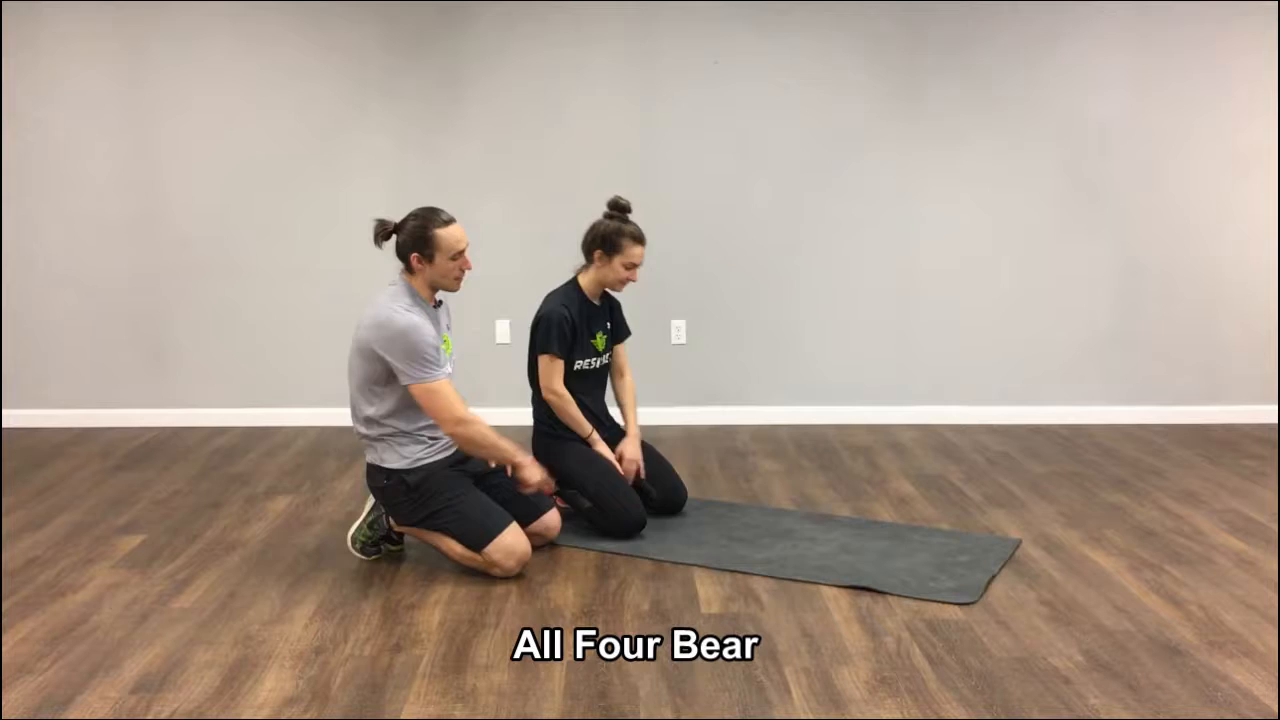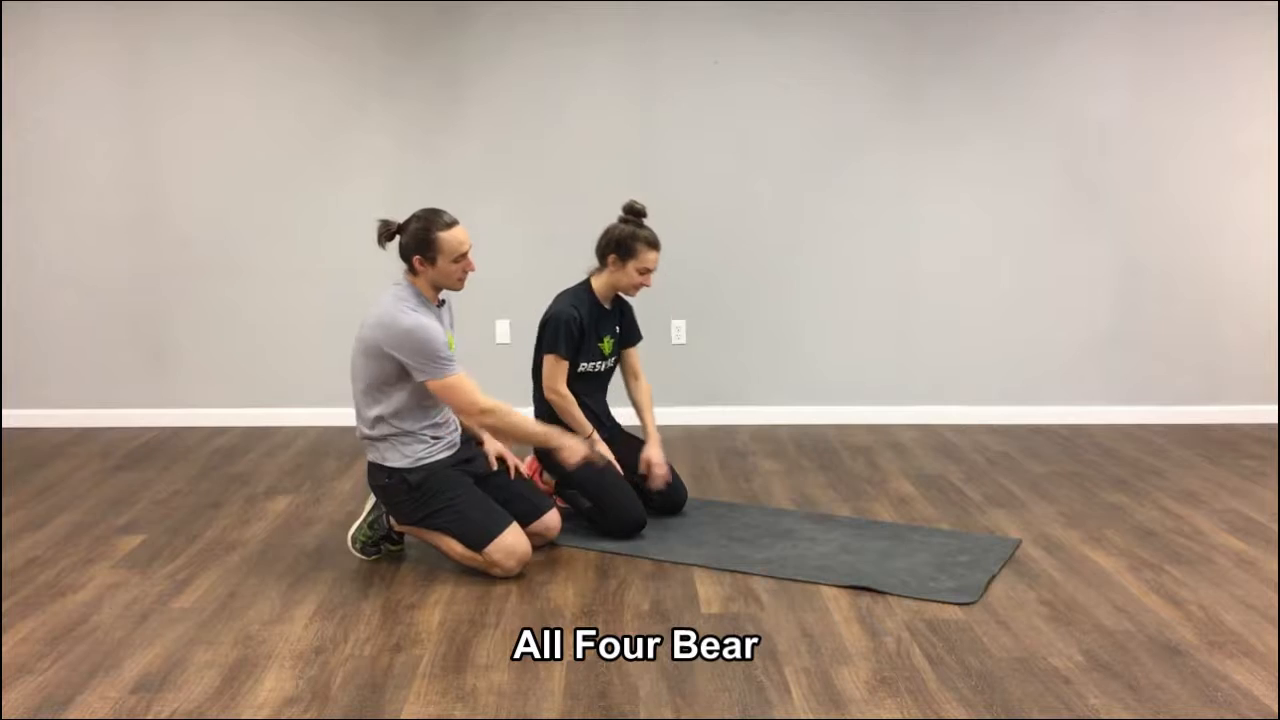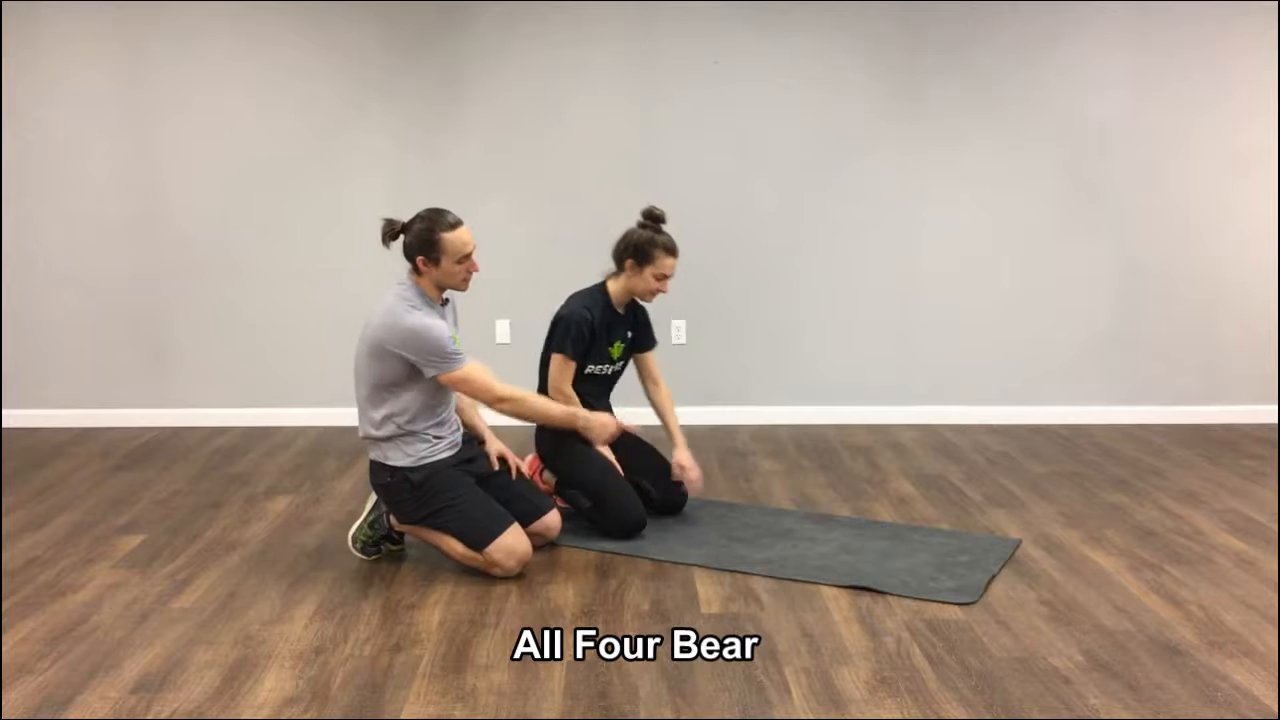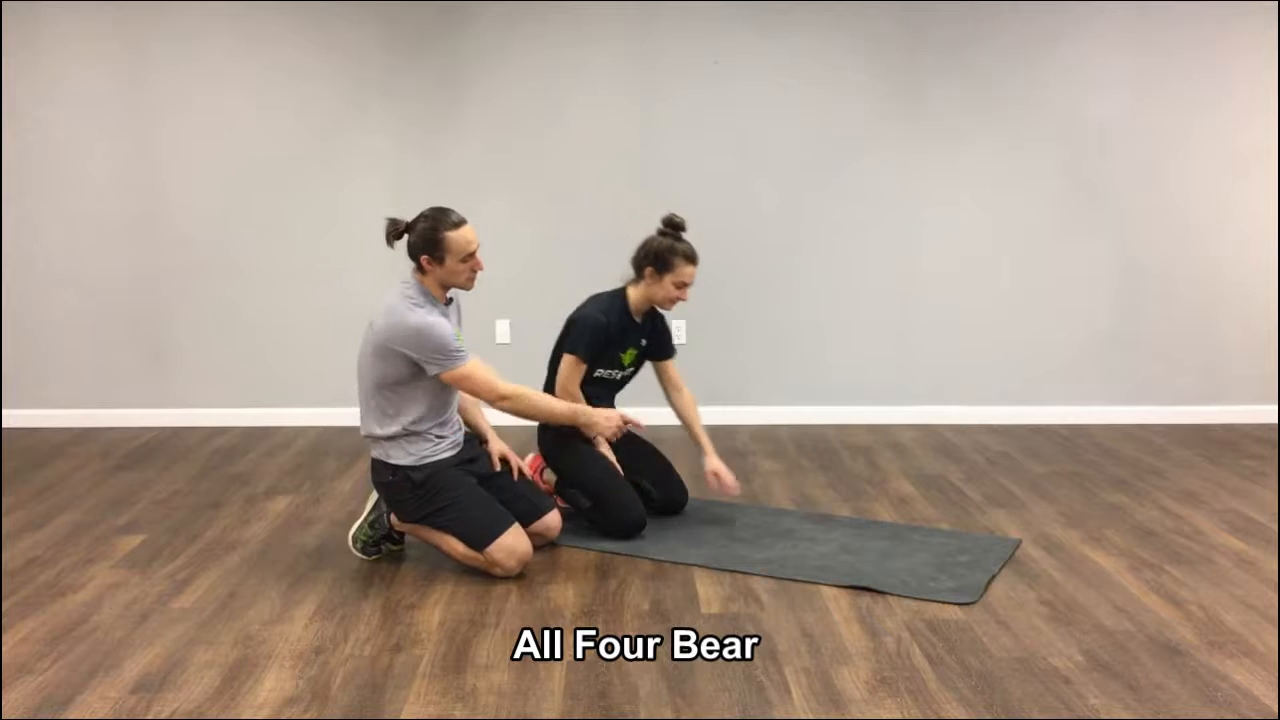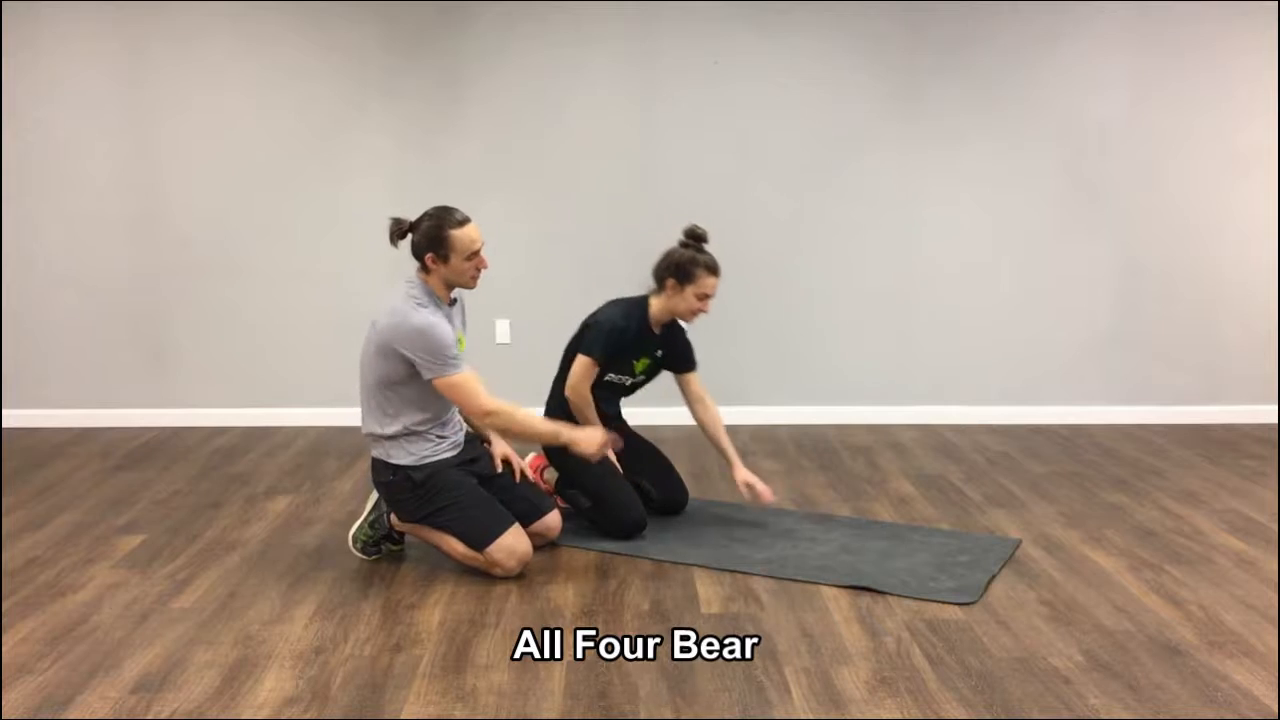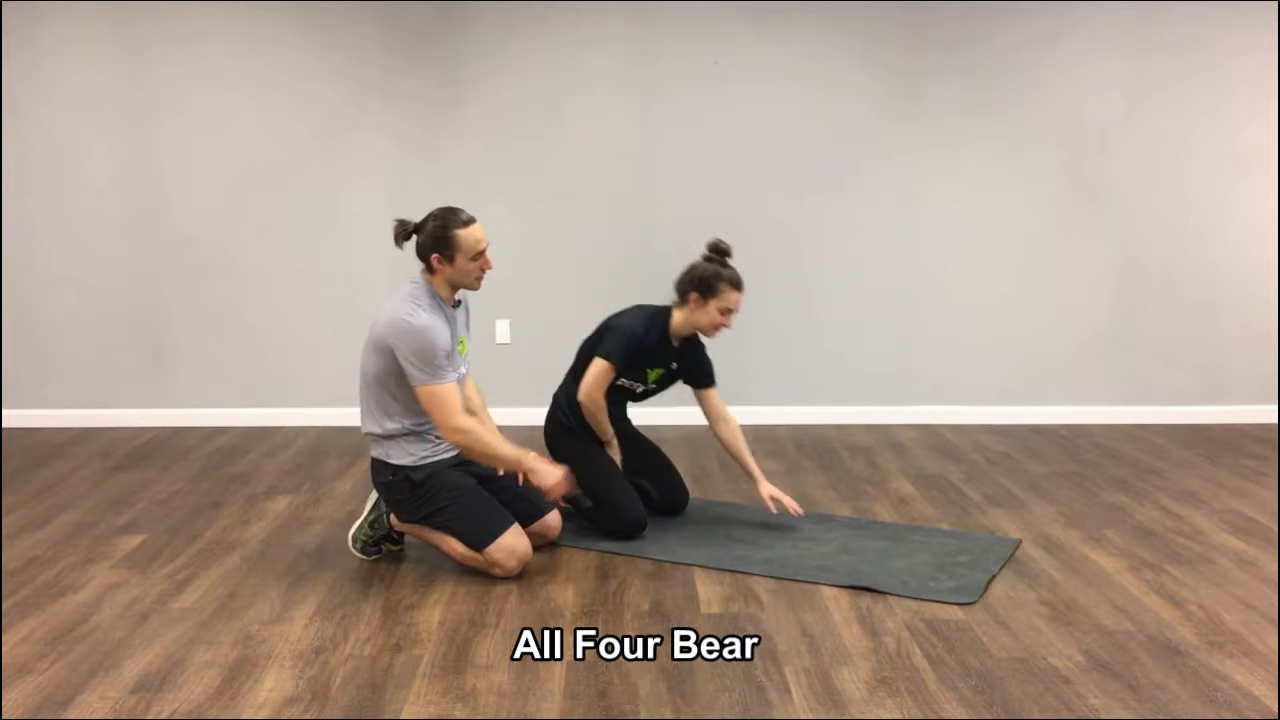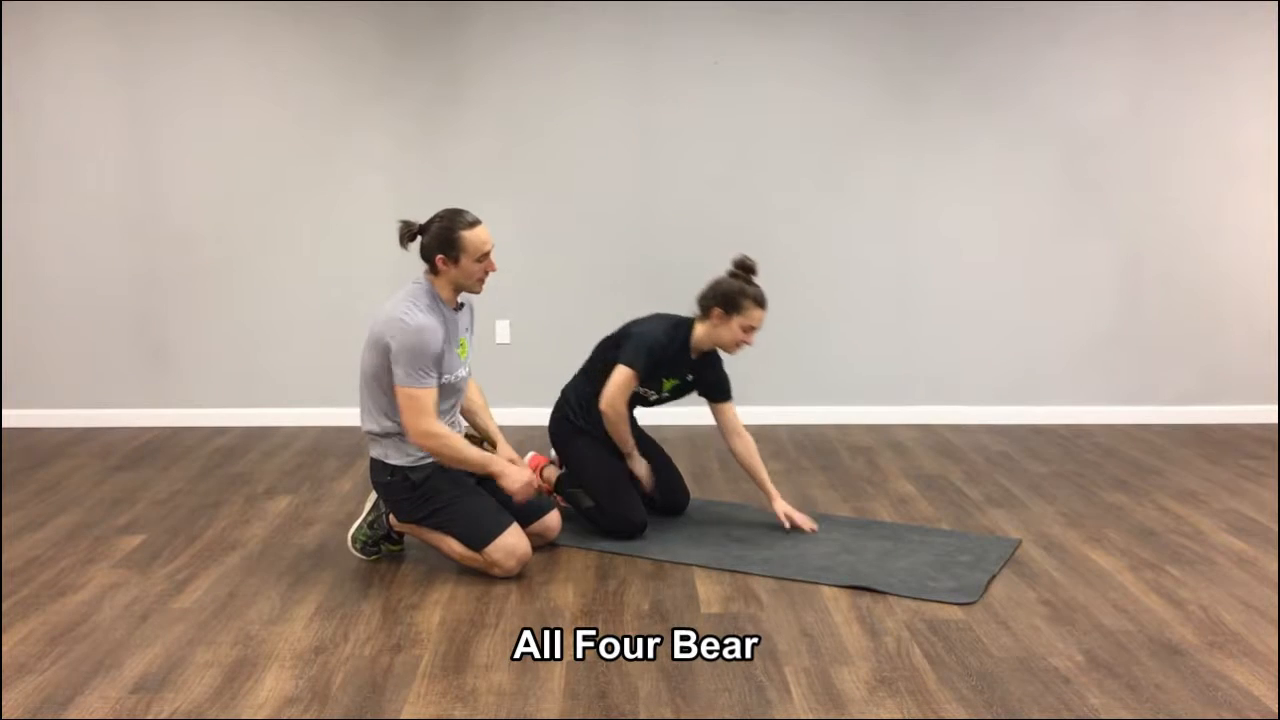
dt=0.1s
person 1, frame 1
left shoulder: (434, 300)
right shoulder: (401, 322)
right elbow: (454, 420)
left wrist: (498, 448)
right wrist: (520, 460)
left hip: (448, 449)
right hip: (409, 469)
left knee: (547, 526)
right knee: (511, 556)
left ankle: (423, 517)
right ankle: (395, 522)
person 1, frame 2
left shoulder: (433, 299)
right shoulder: (407, 323)
right elbow: (479, 408)
left wrist: (486, 438)
right wrist: (558, 441)
left hip: (450, 447)
right hip: (411, 468)
left knee: (548, 526)
right knee: (512, 556)
left ankle: (432, 515)
right ankle: (396, 519)
person 1, frame 3
left shoulder: (437, 299)
right shoulder: (412, 322)
right elbow: (499, 397)
left wrist: (486, 436)
right wrist: (582, 421)
left hip: (453, 447)
right hip: (412, 468)
left knee: (546, 526)
right knee: (511, 556)
left ankle: (426, 514)
right ankle: (397, 520)
person 1, frame 4
left shoulder: (442, 298)
right shoulder: (415, 321)
right elbow: (501, 395)
left wrist: (489, 437)
right wrist: (585, 417)
left hip: (455, 446)
right hip: (415, 467)
left knee: (547, 526)
right knee: (511, 556)
left ankle: (425, 513)
right ankle: (397, 519)
person 1, frame 5
left shoulder: (448, 300)
right shoulder: (416, 322)
right elbow: (485, 410)
left wrist: (493, 439)
right wrist: (571, 436)
left hip: (451, 447)
right hip: (414, 466)
left knee: (546, 527)
right knee: (510, 558)
left ankle: (413, 512)
right ankle: (395, 519)
person 1, frame 6
left shoulder: (455, 300)
right shoulder: (418, 322)
right elbow: (453, 426)
left wrist: (494, 443)
right wrist: (531, 465)
left hip: (452, 449)
right hip: (414, 465)
left knee: (547, 527)
right knee: (511, 556)
left ankle: (422, 515)
right ankle: (396, 520)
person 1, frame 7
left shoulder: (460, 303)
right shoulder: (415, 324)
right elbow: (423, 432)
left wrist: (499, 442)
right wrist: (497, 468)
left hip: (450, 448)
right hip: (410, 466)
left knee: (547, 526)
right knee: (510, 555)
left ankle: (414, 514)
right ankle: (396, 520)
person 2, frame 1
left shoulder: (611, 307)
right shoulder: (558, 311)
left elbow: (622, 376)
right elbow: (551, 390)
left wrist: (631, 436)
right wrist: (595, 443)
left hip: (600, 424)
right hip: (563, 437)
left knee: (673, 498)
right knee: (628, 519)
left ankle: (586, 480)
right ankle: (552, 482)
person 2, frame 2
left shoulder: (622, 311)
right shoulder: (568, 312)
left elbow: (637, 379)
right elbow: (554, 390)
left wrist: (653, 441)
right wrist: (595, 444)
left hip: (601, 424)
left knee: (673, 498)
right knee: (628, 519)
left ankle: (590, 478)
right ankle: (552, 480)
person 2, frame 3
left shoulder: (636, 316)
right shoulder: (580, 314)
left elbow: (654, 383)
right elbow: (558, 390)
left wrist: (680, 446)
right wrist: (597, 445)
right hip: (563, 433)
left knee: (672, 498)
right knee: (627, 520)
left ankle: (586, 475)
right ankle: (549, 479)
person 2, frame 4
left shoulder: (653, 324)
right shoulder: (596, 318)
left elbow: (677, 391)
right elbow: (565, 390)
left wrist: (709, 454)
right wrist: (598, 444)
right hip: (567, 432)
left knee: (674, 498)
right knee: (628, 520)
left ankle: (594, 476)
right ankle: (552, 478)
person 2, frame 5
left shoulder: (673, 336)
right shoulder: (615, 322)
left elbow: (701, 403)
right elbow: (574, 391)
left wrist: (736, 465)
left hip: (607, 423)
left knee: (672, 499)
right knee: (625, 520)
left ankle: (588, 475)
right ankle: (552, 479)
person 2, frame 6
left shoulder: (691, 351)
right shoulder: (635, 329)
left elbow: (720, 420)
right elbow: (588, 394)
left wrist: (760, 481)
right wrist: (610, 445)
left hip: (614, 426)
right hip: (571, 425)
left knee: (673, 500)
right knee: (628, 521)
person 2, frame 7
left shoulder: (708, 364)
right shoulder: (657, 337)
left elbow: (735, 434)
right elbow: (609, 404)
left wrist: (775, 499)
right wrist: (632, 457)
left hip: (616, 426)
right hip: (577, 425)
left knee: (673, 503)
right knee: (627, 522)
left ankle: (579, 463)
right ankle: (551, 475)
